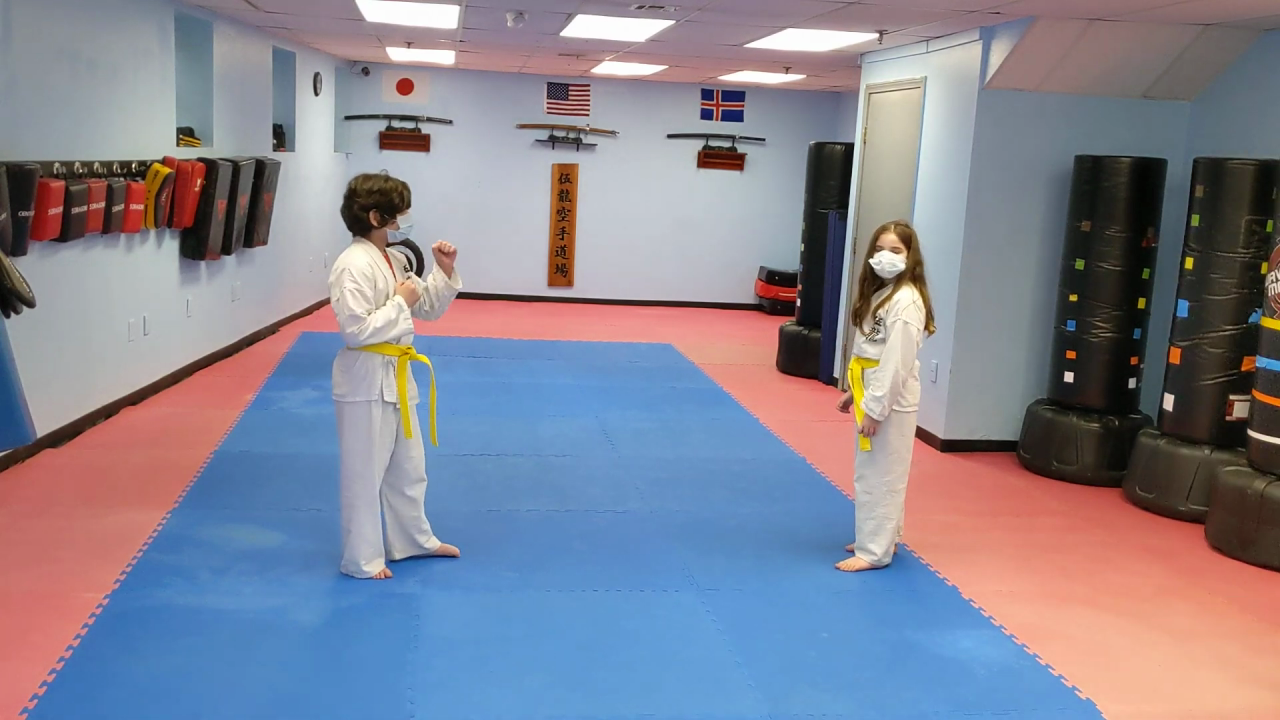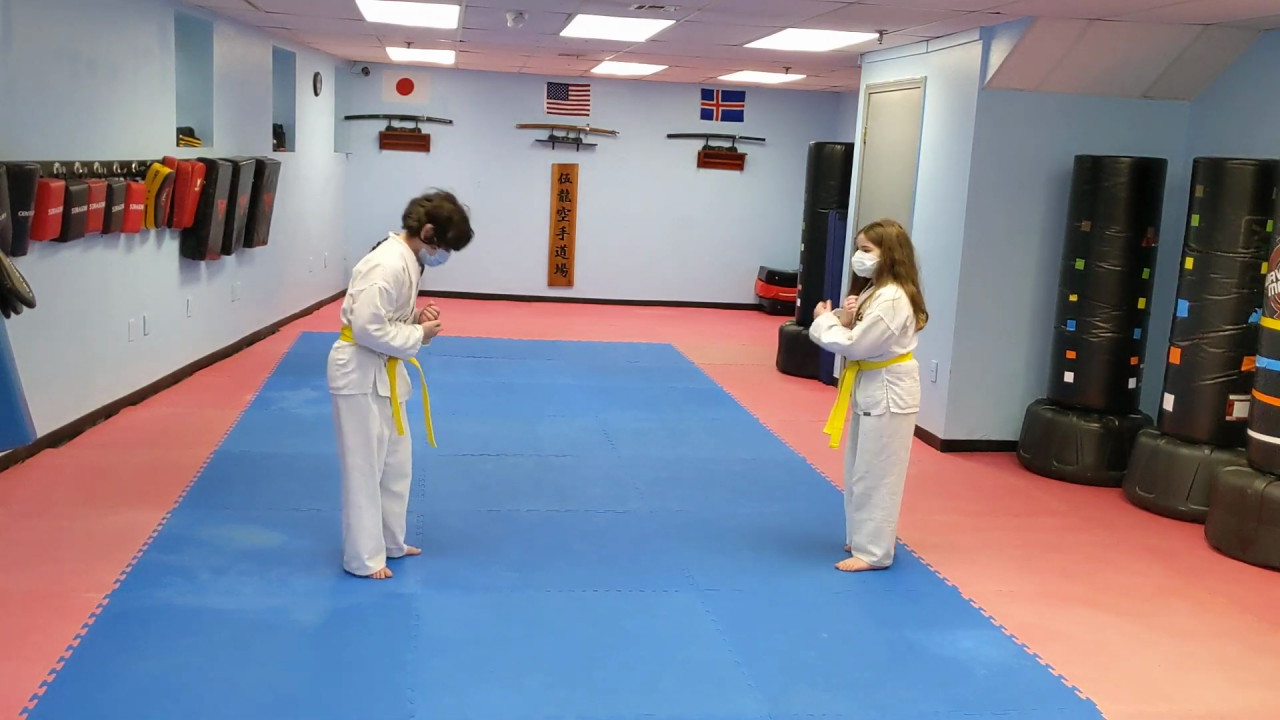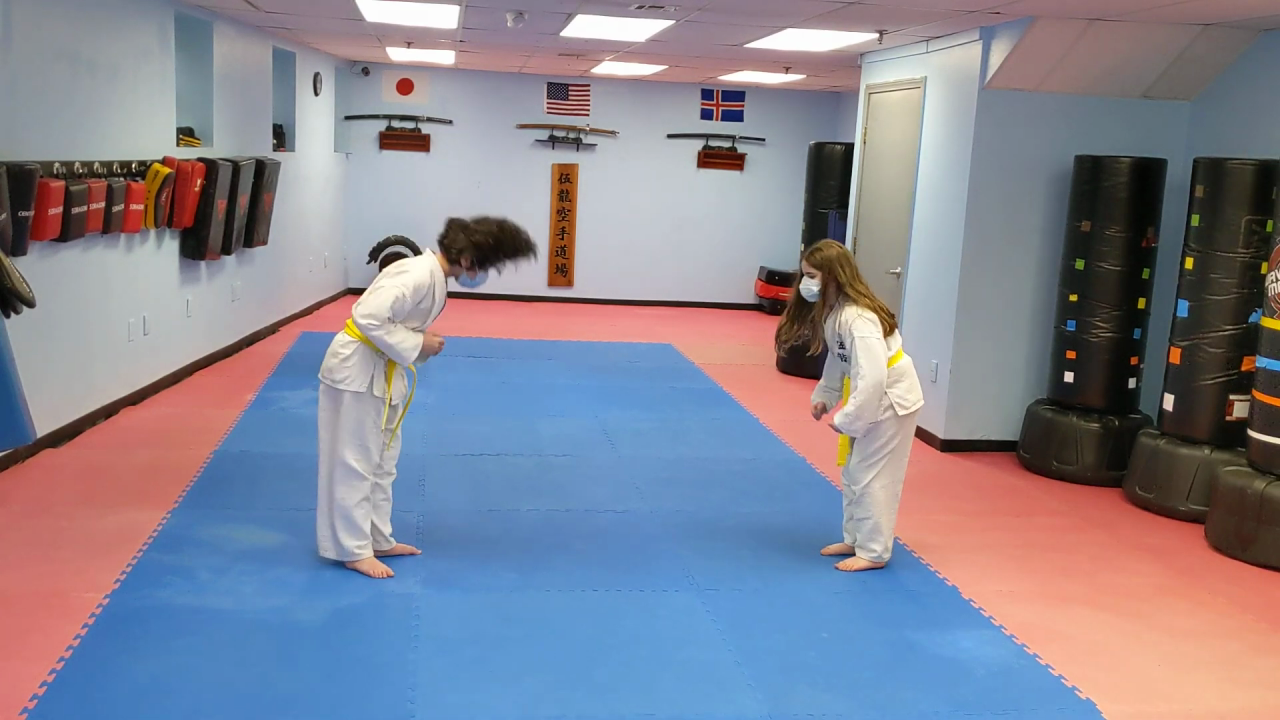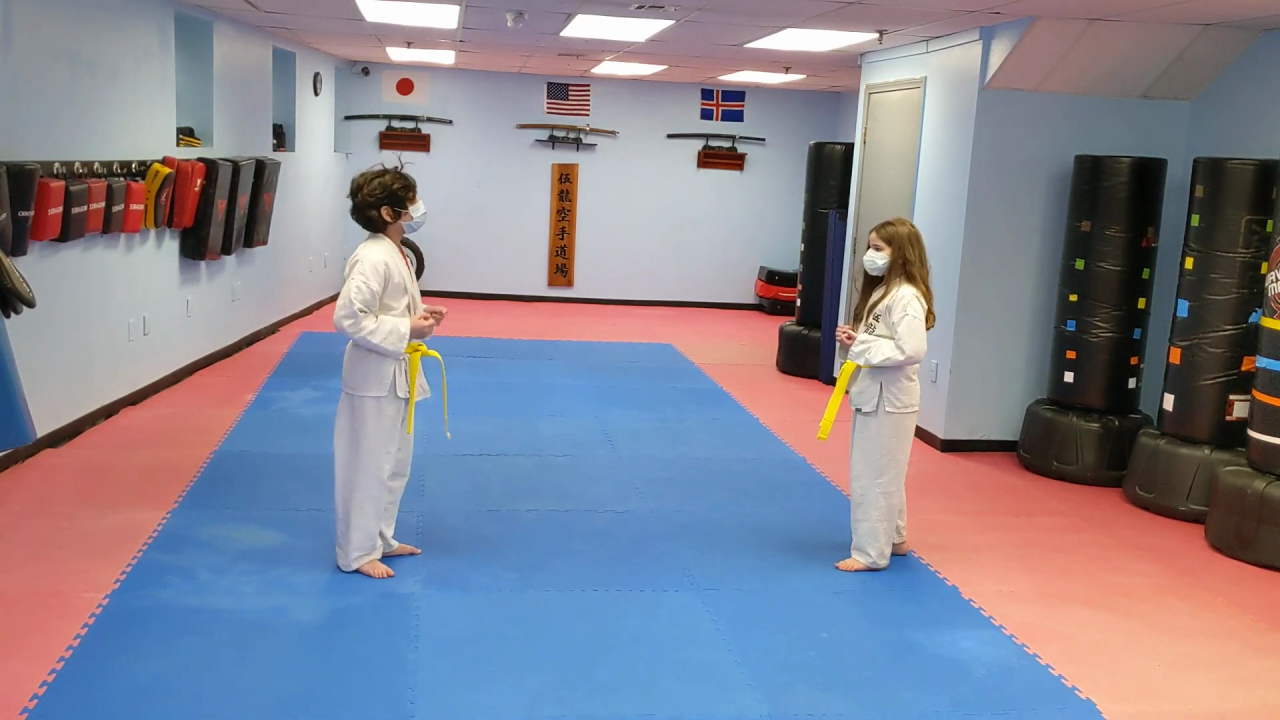
dt=0.7s
person 1, frame 1
left shoulder: (392, 261)
right shoulder: (354, 265)
left elbow: (429, 307)
right elbow: (356, 329)
left wrist: (445, 272)
right wrist: (399, 303)
left hip: (395, 376)
right hip: (366, 379)
left knee: (406, 465)
right knee: (364, 472)
left ankle: (414, 539)
right ankle: (362, 558)
person 1, frame 2
left shoulder: (404, 262)
right shoulder: (388, 264)
right elbow: (369, 328)
left wrist: (416, 318)
right wrist: (418, 334)
left hip: (382, 372)
right hip: (360, 372)
left knee: (395, 463)
right knee: (365, 465)
left ankle: (389, 542)
right ankle: (365, 557)
person 1, frame 3
left shoulder: (434, 275)
right shoulder: (419, 275)
right elbow: (369, 318)
left wrist: (424, 342)
right wrist: (417, 344)
left hip: (383, 368)
right hip: (357, 368)
left knee: (382, 462)
right knee: (355, 462)
left ankle: (378, 538)
right ankle: (353, 549)
person 1, frame 4
left shoulder: (396, 254)
right shoulder: (372, 258)
right elbow: (348, 318)
left wrist: (420, 317)
right wrist: (406, 329)
left hip: (397, 373)
right hip: (374, 375)
left knee: (395, 463)
right knee: (368, 464)
left ankle: (380, 538)
right ankle: (358, 551)
person 2, frame 1
left shoulder: (906, 302)
right shoulder: (877, 292)
left elbow: (896, 364)
left wrist: (875, 409)
right wrist: (854, 393)
left hip: (890, 400)
right hip: (873, 395)
left knee: (882, 476)
right knee: (870, 473)
left ankle: (874, 551)
right ankle: (880, 538)
person 2, frame 2
left shoulder: (892, 299)
right shoulder: (874, 292)
left elbow: (855, 344)
right elbow: (853, 334)
left wrist: (823, 322)
right wrist: (839, 319)
left hip: (888, 395)
right hip: (870, 392)
left knee: (876, 476)
right knee: (858, 472)
left ankle: (873, 552)
right ankle: (870, 539)
person 2, frame 3
left shoulder: (858, 318)
right shoulder: (831, 309)
left elbow: (872, 378)
right elbow: (838, 361)
left wrist: (845, 420)
right wrist: (825, 398)
left hip: (891, 399)
right hip: (869, 399)
left knee: (872, 477)
right knee: (855, 474)
left ankle: (873, 551)
right ankle: (855, 539)
person 2, frame 4
left shoulder: (906, 297)
right shoulder: (882, 290)
left elbow: (911, 350)
left wrist: (861, 344)
right wrist: (853, 339)
left hip: (889, 396)
right hip: (874, 392)
left knee: (875, 475)
right knee: (876, 472)
left ankle: (871, 553)
right ankle: (893, 537)
